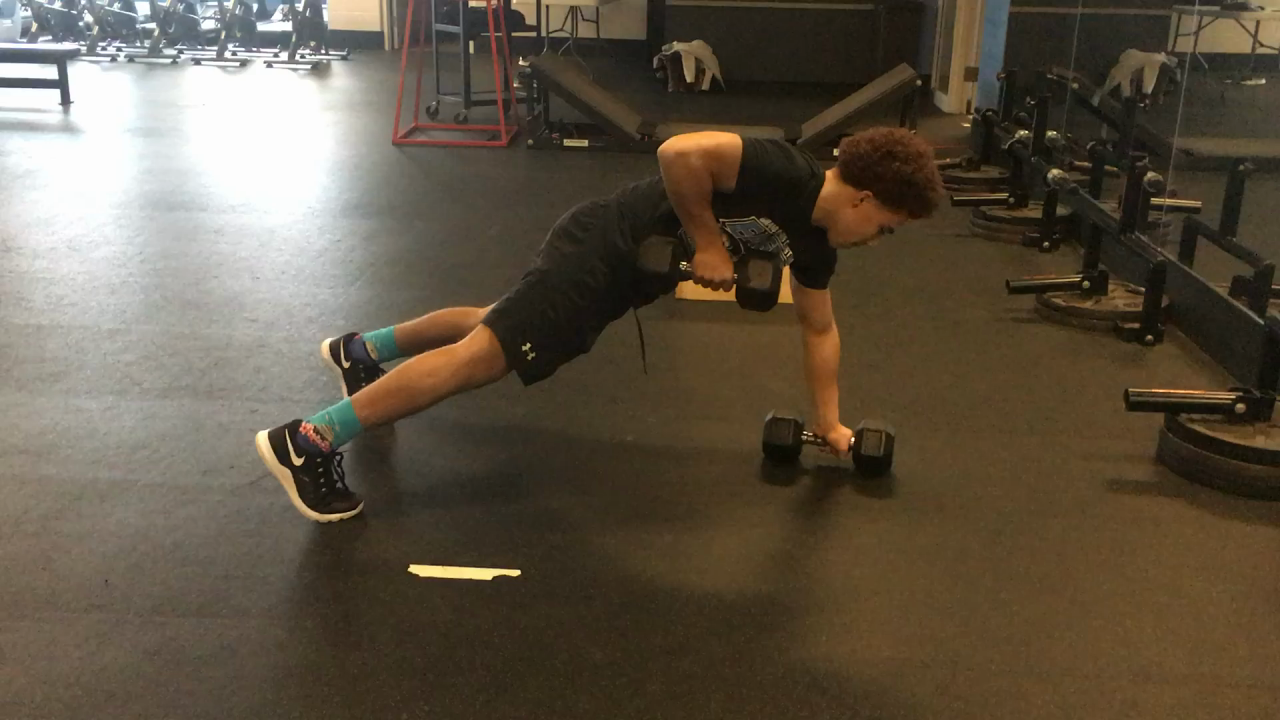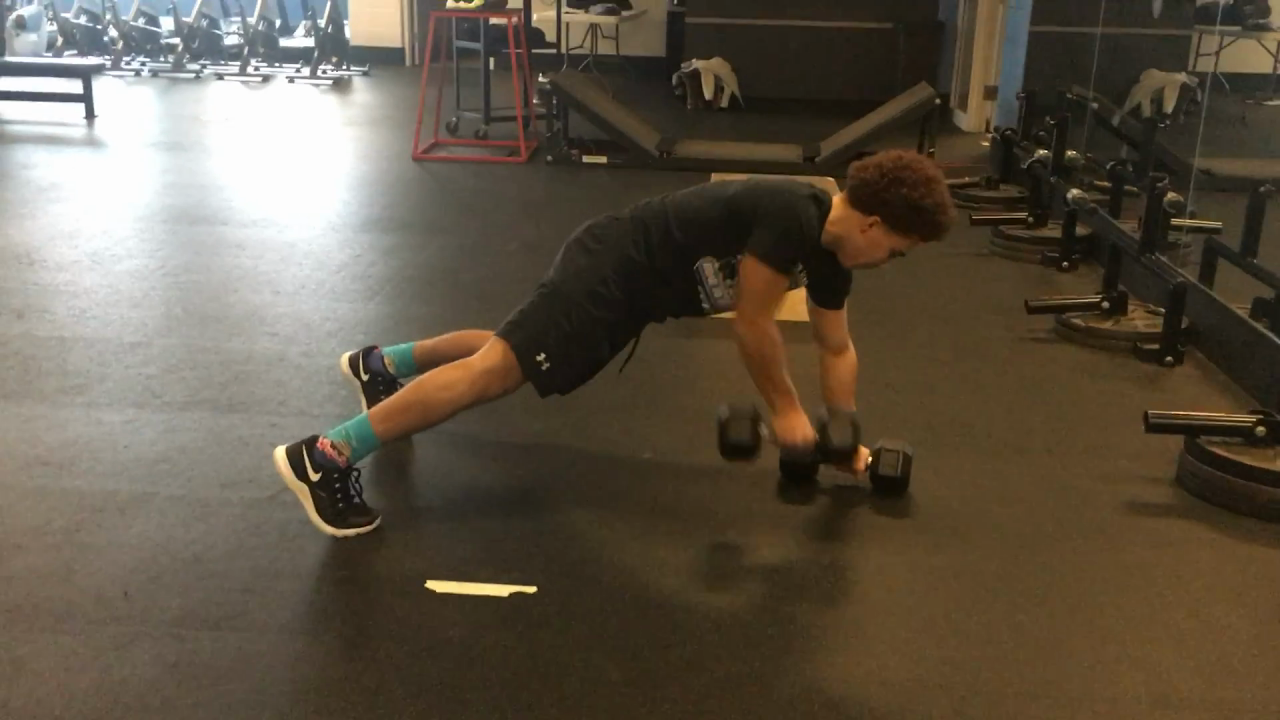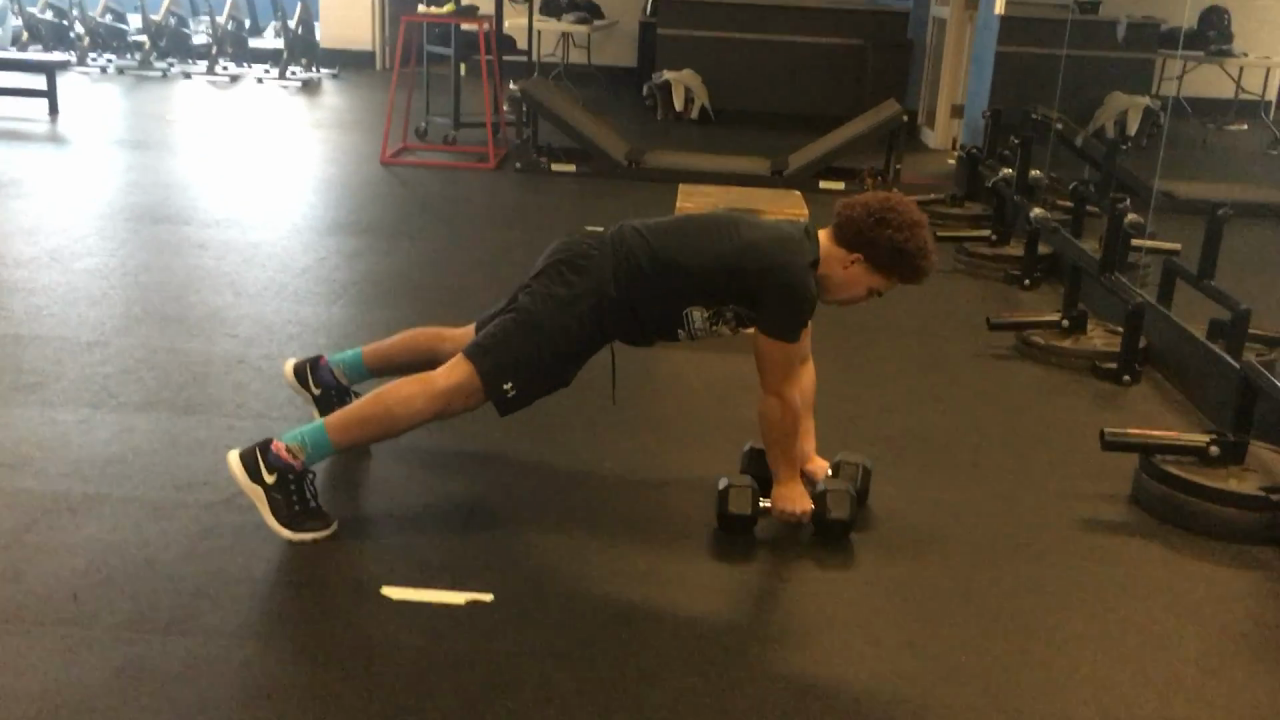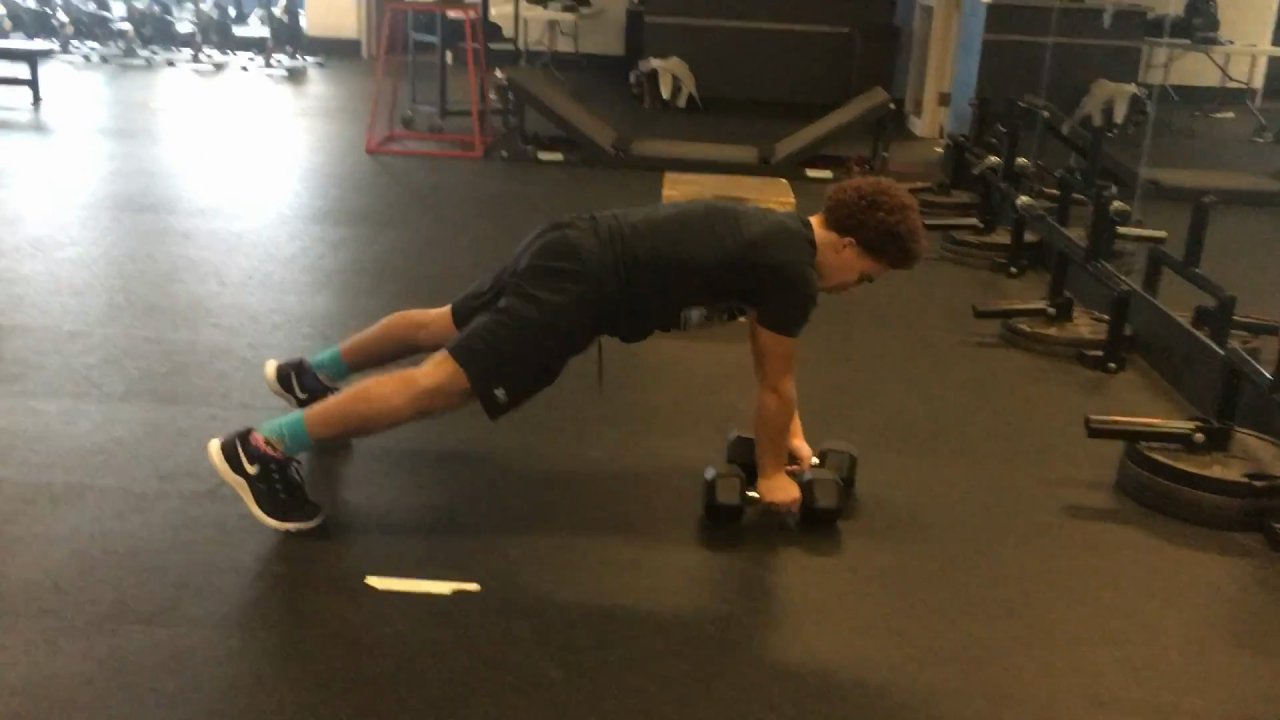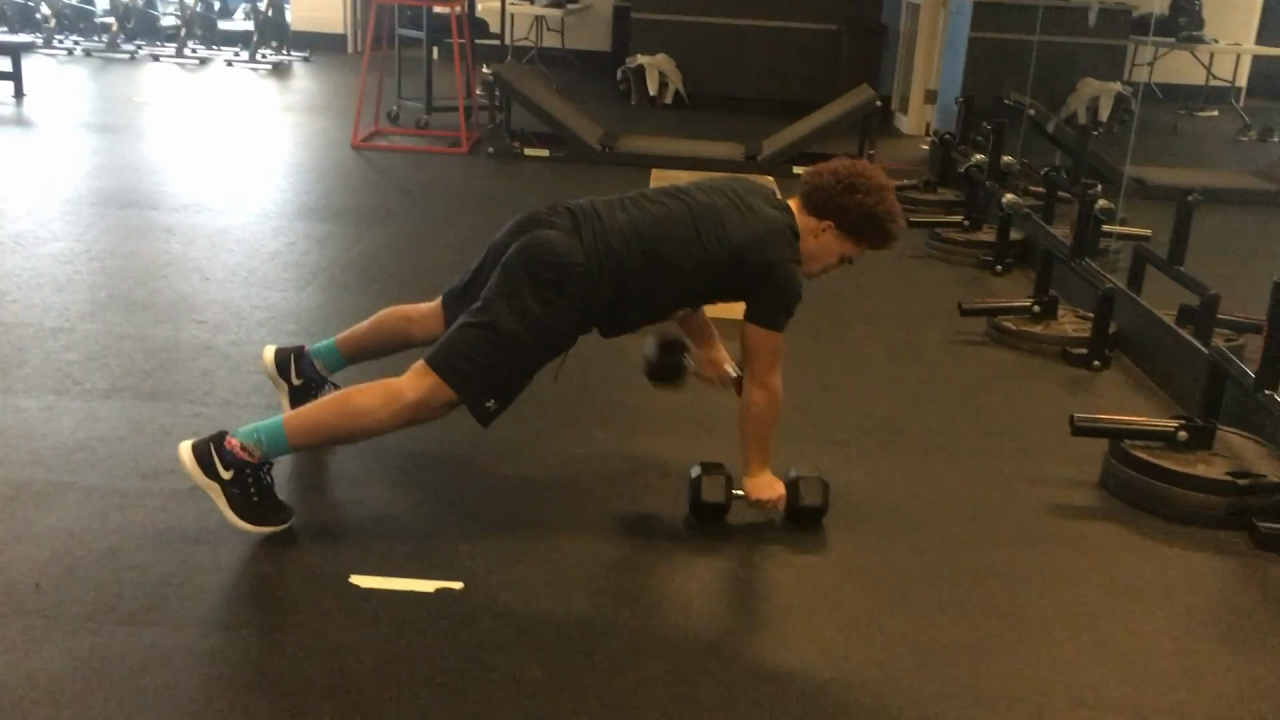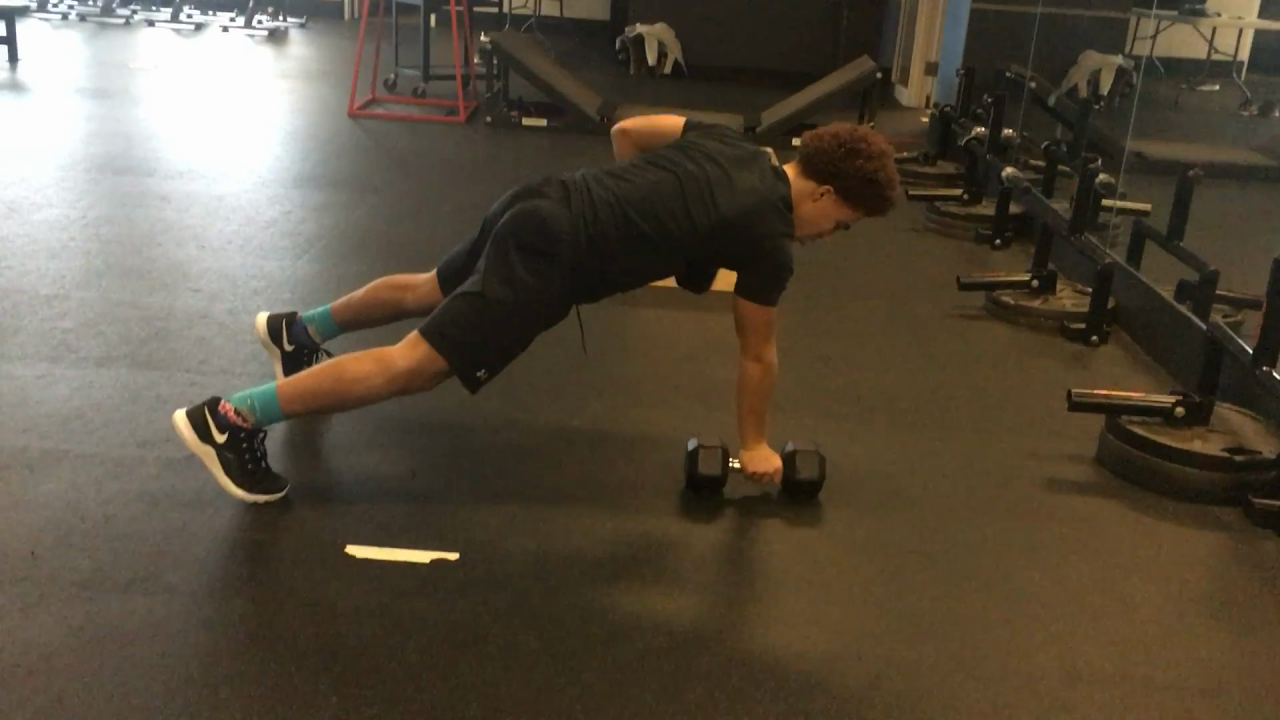
dt=0.4s
person 1, frame 1
left shoulder: (814, 237)
right shoulder: (785, 170)
left elbow: (819, 328)
right elbow: (678, 151)
left wrist: (829, 422)
right wrist: (707, 241)
left hip: (623, 271)
right hip: (603, 250)
left knee: (493, 322)
right knee: (482, 355)
left ankle: (361, 348)
right ankle: (306, 442)
person 1, frame 2
left shoulder: (827, 252)
right shoulder: (793, 218)
left elbow: (837, 348)
right elbow: (751, 327)
right wrist: (784, 410)
left hip: (633, 285)
right hip: (613, 265)
left knee: (512, 341)
right knee: (497, 368)
left ankle: (381, 363)
right ankle: (324, 457)
person 1, frame 3
left shoulder: (797, 254)
right shoulder: (790, 279)
left elbow: (800, 367)
right elbow: (777, 393)
left wrist: (808, 453)
right wrist: (785, 481)
left hip: (590, 274)
right hip: (588, 289)
left knee: (466, 342)
right knee: (456, 382)
left ankle: (325, 371)
right ankle: (279, 459)
person 1, frame 4
left shoulder: (779, 232)
right shoulder: (794, 272)
left elbow: (765, 347)
right elbow: (776, 385)
left wrist: (789, 433)
right wrist: (770, 473)
left hip: (570, 245)
right hip: (578, 285)
left knee: (445, 326)
right knee: (440, 383)
left ankle: (308, 373)
right ankle: (261, 450)
person 1, frame 5
left shoulder: (751, 195)
right shoulder: (779, 267)
right elbow: (765, 383)
left wrist: (703, 349)
right wrist: (756, 473)
left hip: (545, 232)
right hip: (562, 283)
left knee: (435, 321)
right knee: (422, 394)
left ankle: (303, 363)
right ankle: (235, 453)
person 1, frame 6
left shoulder: (737, 145)
right shoulder: (768, 237)
left elbow: (627, 129)
right elbow: (757, 354)
right wrist: (753, 446)
left hip: (536, 205)
right hip: (551, 256)
left knee: (429, 292)
right knee: (416, 361)
left ankle: (295, 329)
right ankle: (229, 418)
